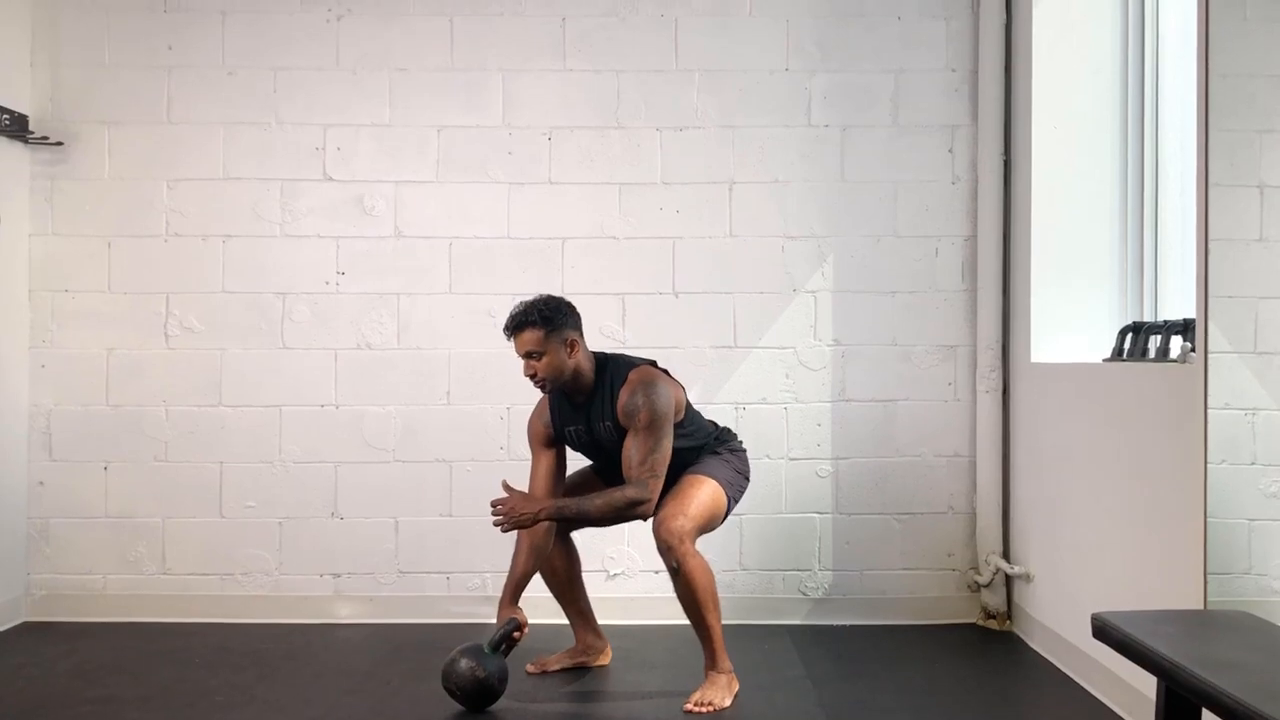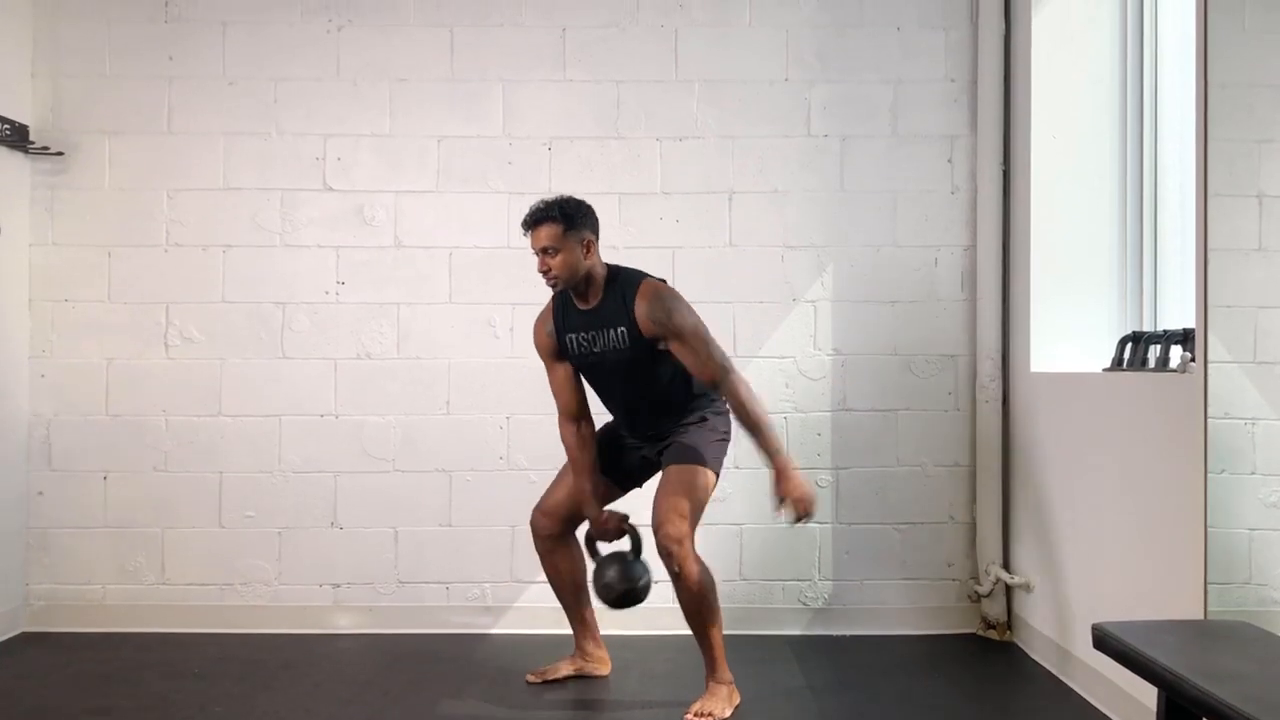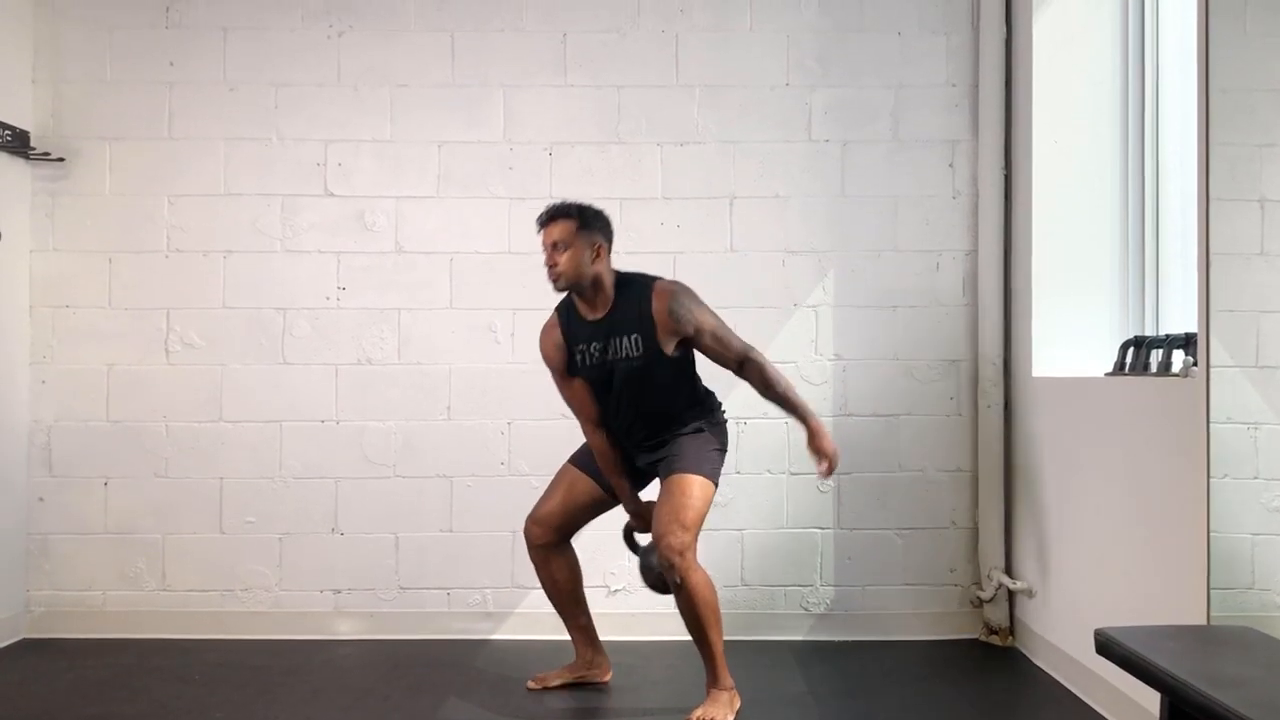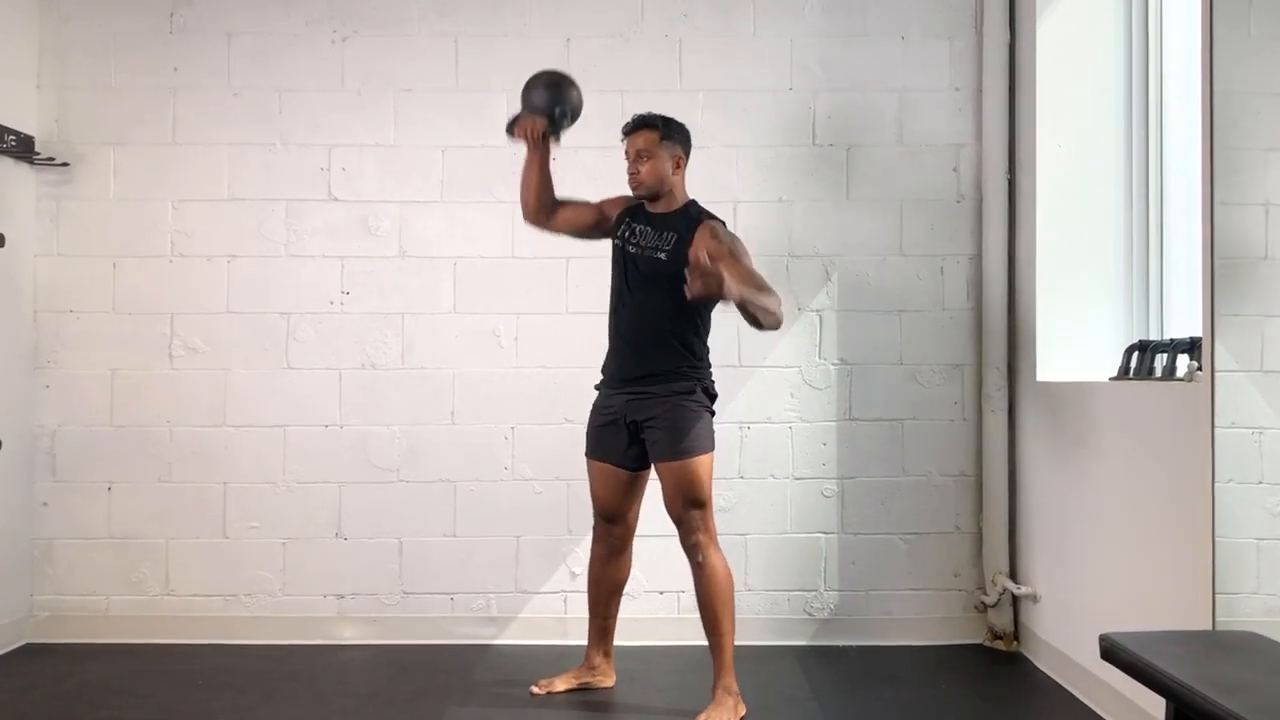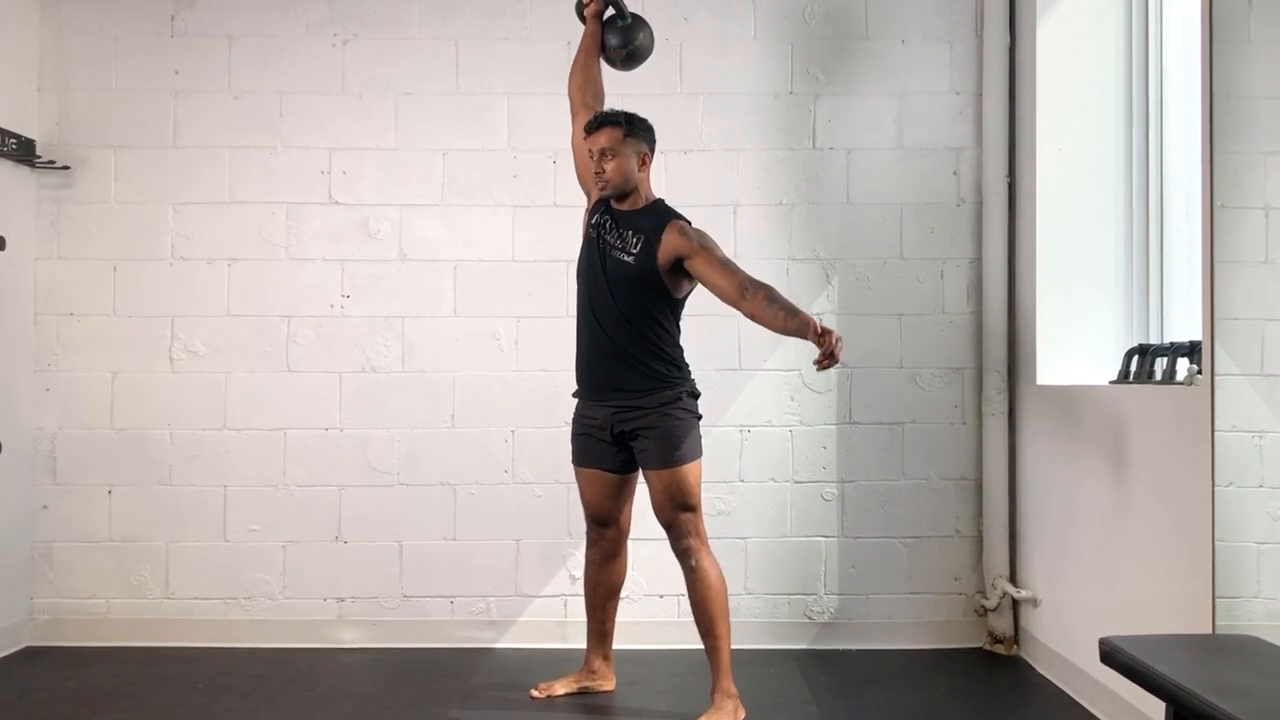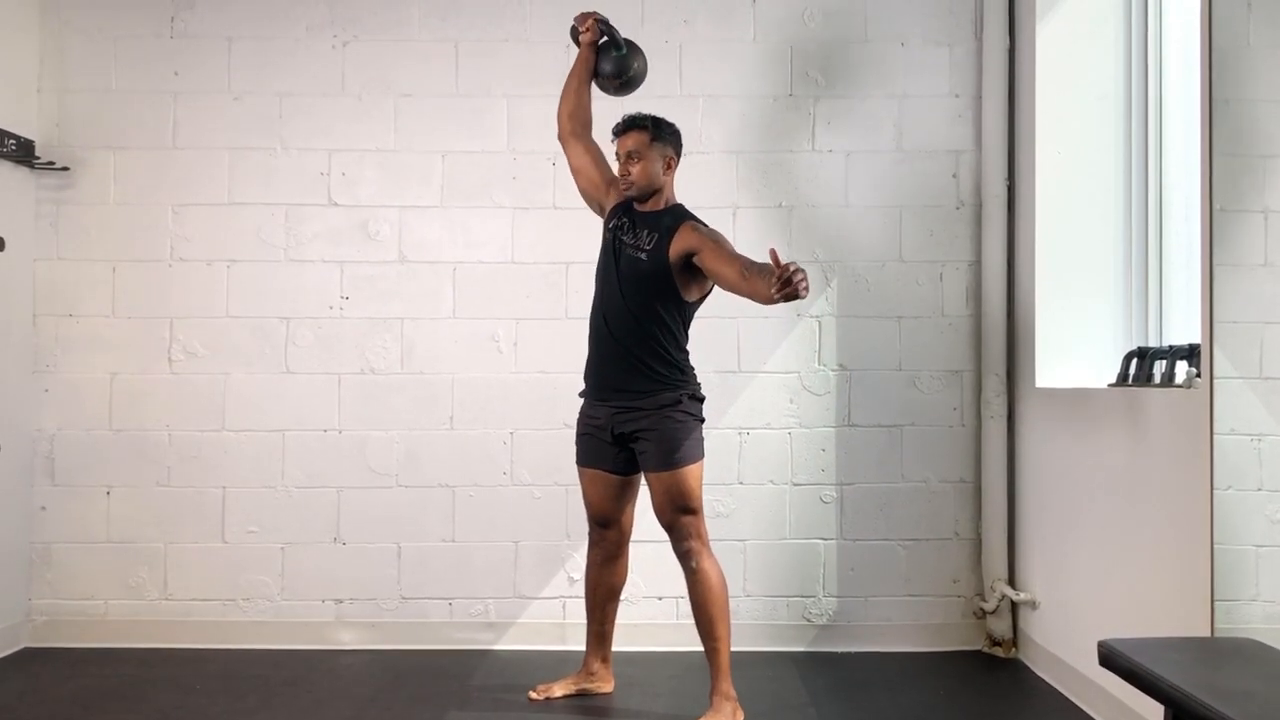
dt=0.5s
person 1, frame 1
left shoulder: (643, 391)
right shoulder: (547, 416)
left elbow: (643, 497)
right elbow: (542, 511)
left wrist: (544, 508)
right wrist: (509, 602)
left hip: (713, 459)
left knee: (672, 531)
right knee: (549, 522)
left ankle: (720, 670)
right ankle: (589, 642)
person 1, frame 2
left shoulder: (649, 301)
right shoulder: (548, 325)
left elbow: (727, 382)
right elbow: (575, 420)
left wrist: (782, 466)
right wrist: (595, 507)
left hip: (692, 420)
right hip: (627, 429)
left knee: (671, 537)
right knee: (547, 520)
right ankle: (589, 650)
person 1, frame 3
left shoulder: (663, 304)
right shoulder: (556, 334)
left elbow: (746, 362)
right elbow: (595, 429)
left wrist: (811, 425)
right wrist: (633, 505)
left hip: (692, 433)
right hip: (625, 440)
left knee: (673, 547)
right knee: (541, 529)
right ankle: (590, 658)
person 1, frame 4
left shoulder: (708, 236)
right shoulder: (625, 216)
left elbow: (770, 311)
right elbow: (540, 214)
left wrist: (741, 290)
right wrist: (538, 149)
left hip: (677, 399)
right hip: (617, 393)
left knee: (697, 542)
right knee: (610, 537)
right ankle: (597, 665)
person 1, frame 5
left shoulder: (676, 236)
right shoulder: (598, 204)
left elbow: (746, 291)
right elbow: (582, 105)
left wrist: (814, 330)
left hip: (660, 408)
right hip: (596, 408)
left knee: (688, 541)
right knee: (603, 537)
person 1, frame 6
left shoulder: (689, 235)
right shoulder: (617, 211)
left elbow: (748, 275)
right elbow: (570, 132)
left wrist: (782, 283)
right wrist: (587, 52)
left hip: (664, 410)
right hip: (602, 407)
left knee: (689, 542)
right knee: (606, 536)
